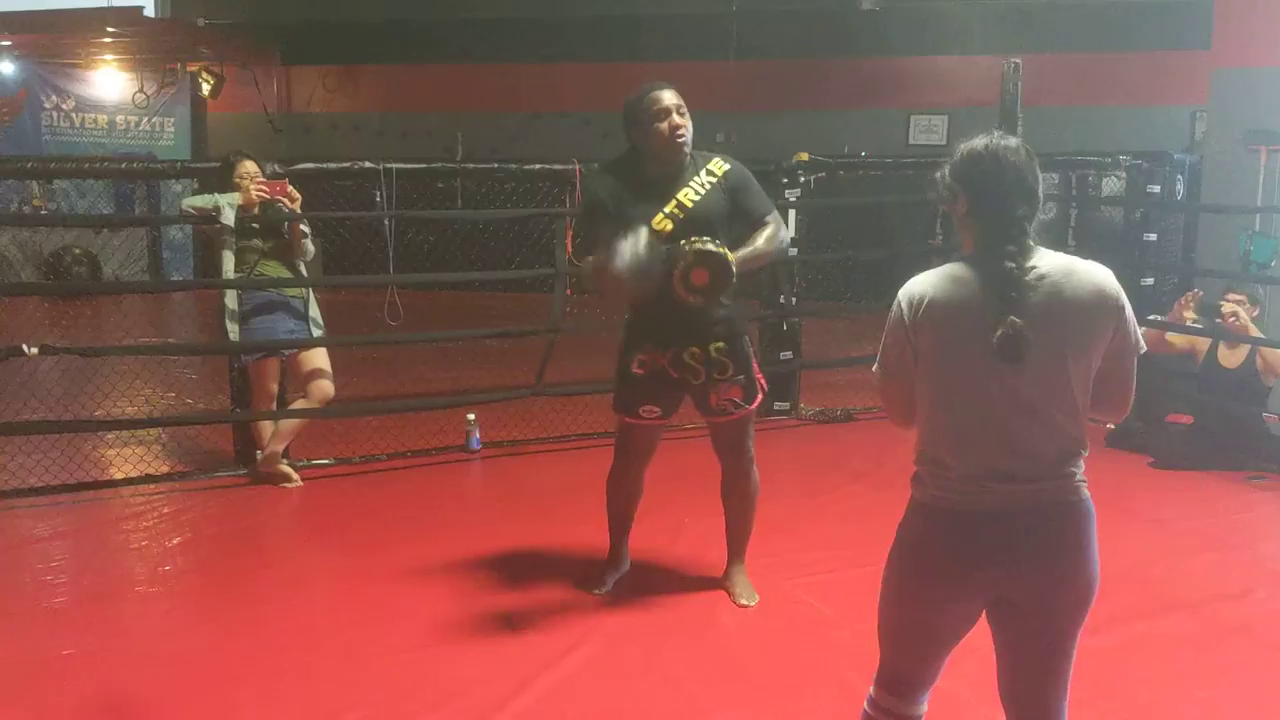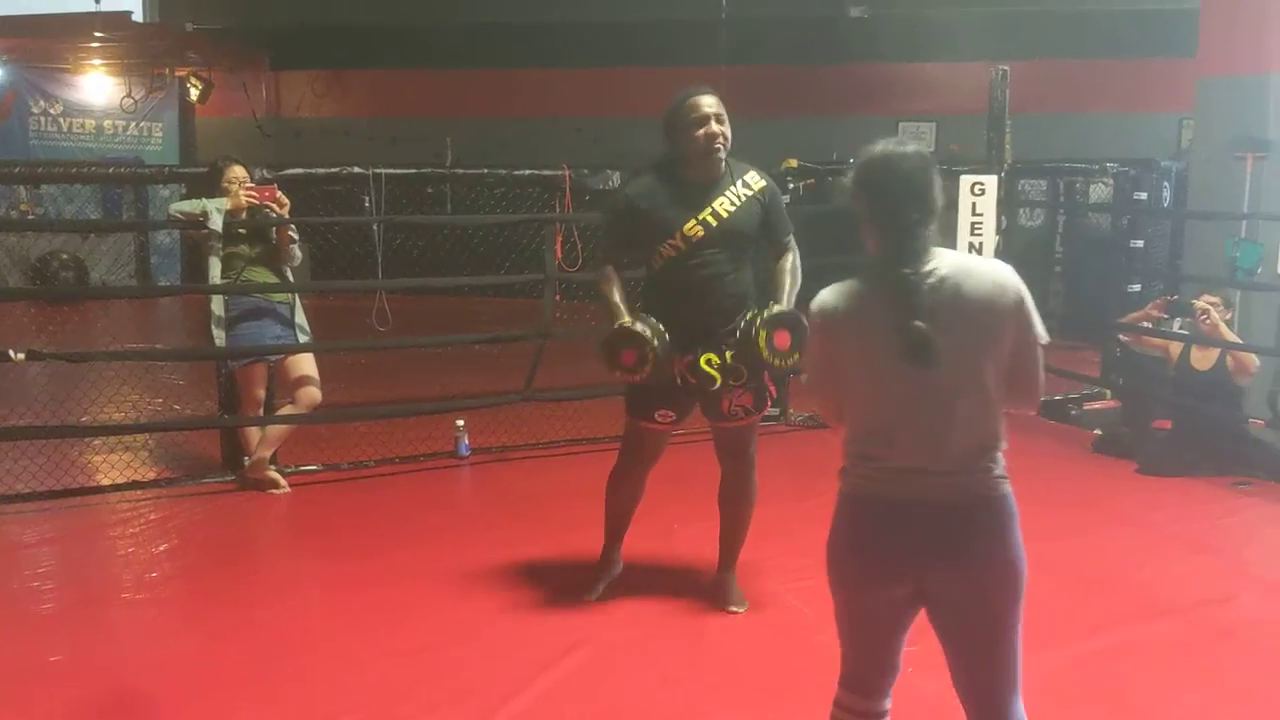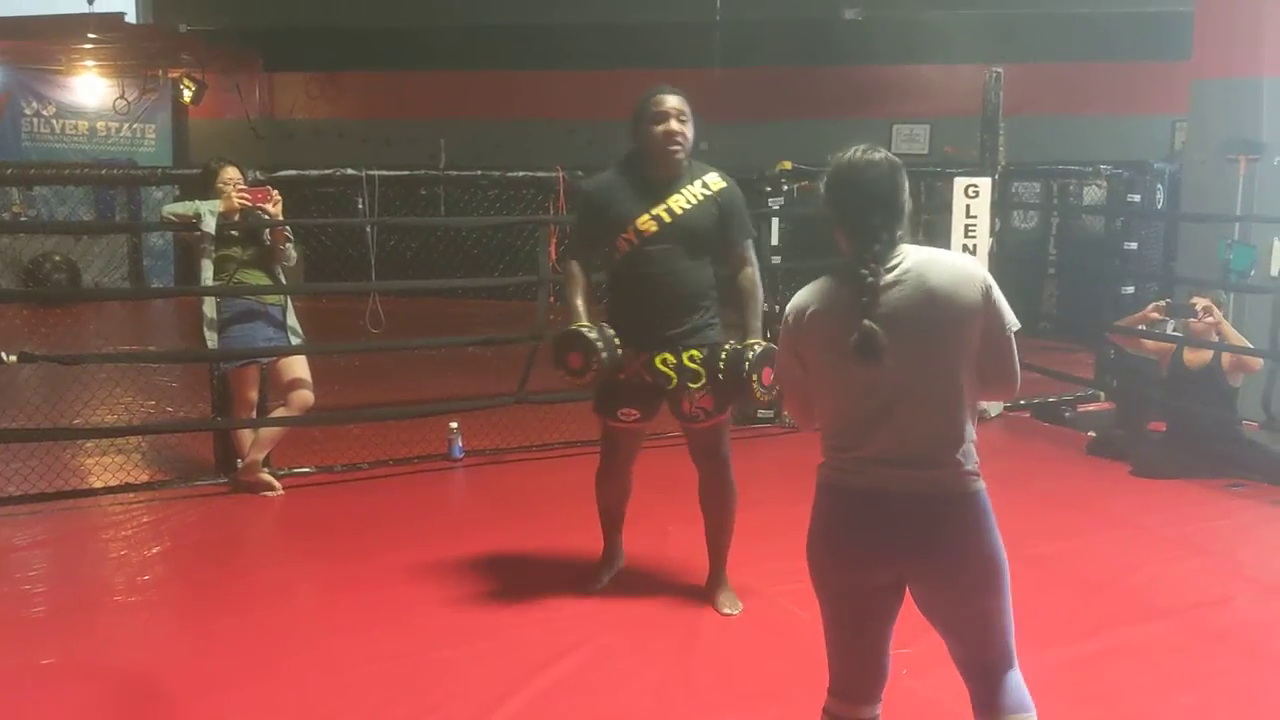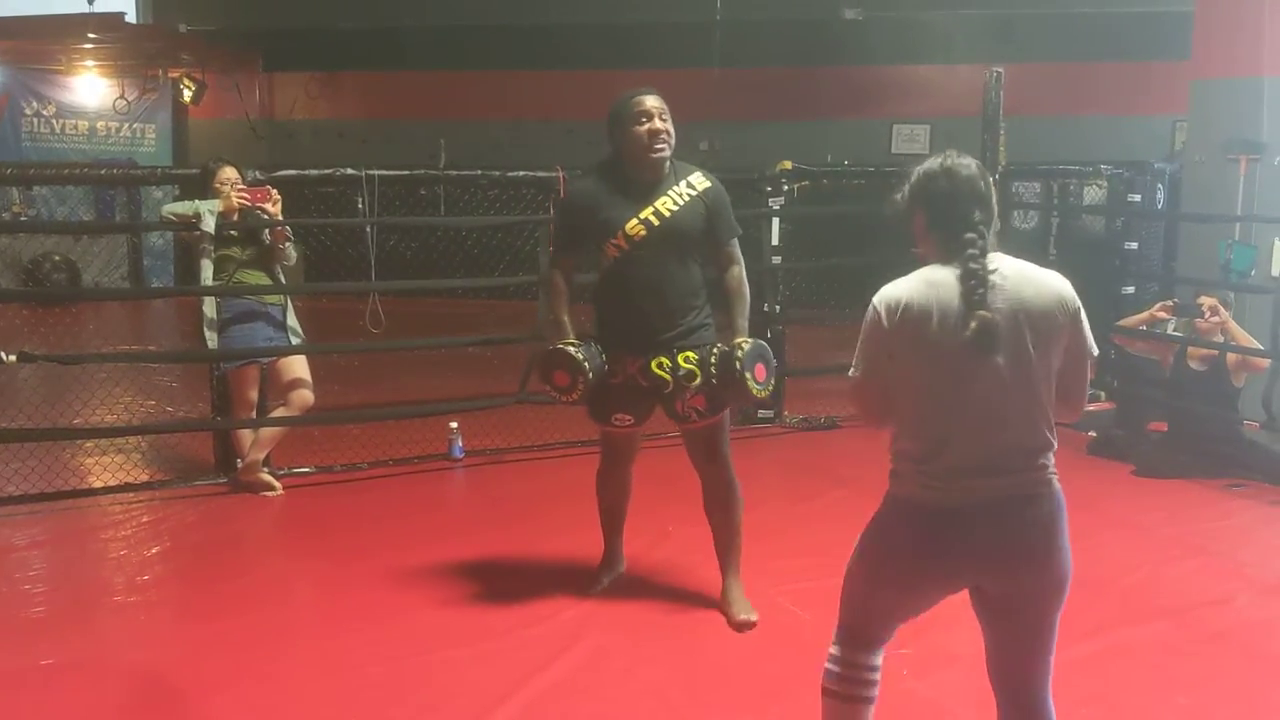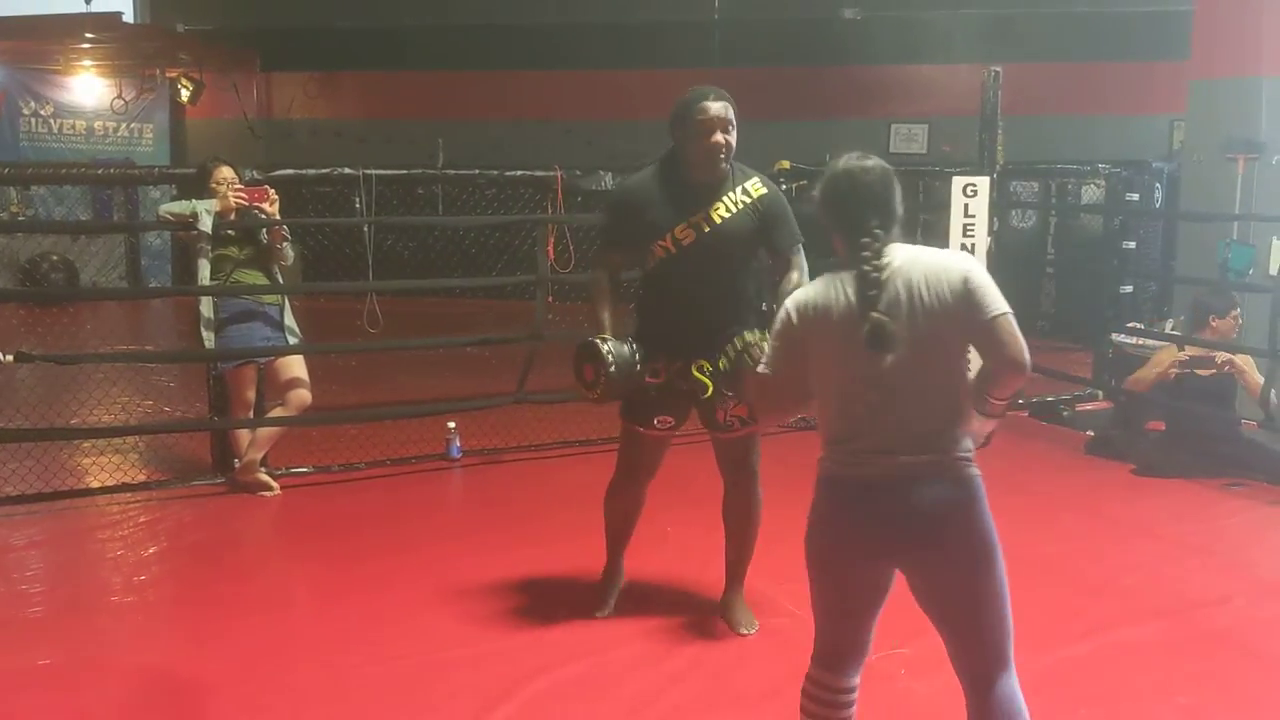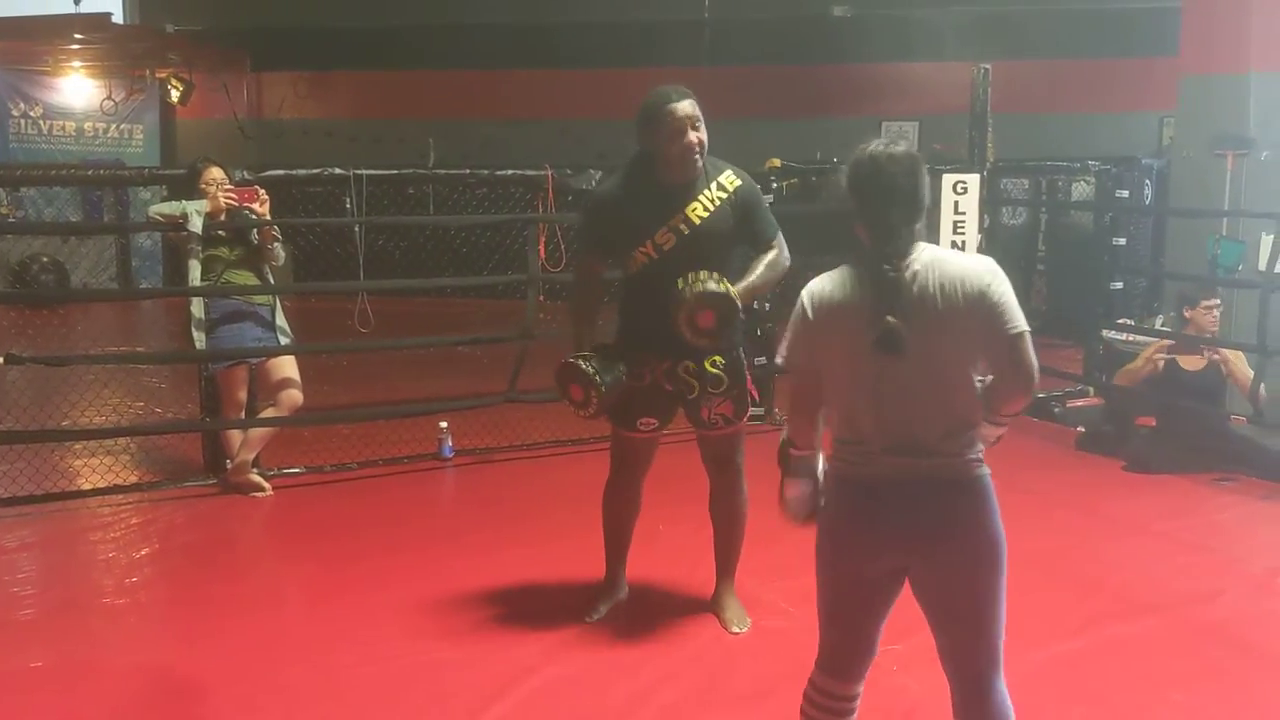
dt=0.5s
person 1, frame 1
left shoulder: (922, 296)
right shoulder: (1098, 289)
left elbow: (900, 410)
right elbow: (1114, 405)
left hip: (946, 528)
right hip: (1055, 530)
person 1, frame 2
left shoulder: (834, 308)
right shoulder: (1000, 284)
left elbow: (832, 410)
right elbow: (1027, 394)
left hip: (873, 522)
right hip: (976, 519)
person 1, frame 3
left shoulder: (807, 308)
right shoulder: (967, 278)
left elbow: (803, 414)
right elbow: (1004, 383)
left hip: (850, 516)
right hip: (950, 512)
right knee: (995, 673)
person 1, frame 4
left shoulder: (895, 302)
right shoulder: (1055, 292)
left elbow: (874, 411)
right elbow: (1070, 404)
left hip: (924, 521)
right hip: (1029, 520)
left knee: (857, 639)
person 1, frame 5
left shoulder: (807, 304)
right shoulder: (956, 271)
left elbow: (769, 402)
right elbow: (1013, 364)
right wrist: (980, 413)
left hip: (849, 506)
right hip: (945, 501)
left knee: (835, 663)
right knee: (991, 672)
person 1, frame 6
left shoulder: (822, 295)
right shoulder: (977, 277)
left elbow: (803, 406)
right elbow: (1020, 383)
left wrist: (800, 463)
right wrist: (981, 422)
left hip: (859, 505)
right hip: (955, 504)
left knee: (840, 664)
person 2, frame 1
left shoulder: (724, 173)
right shoulder: (610, 189)
left elbow: (776, 231)
right elbow: (598, 266)
left wrist: (733, 262)
right wrist: (614, 277)
left hip: (719, 340)
right hip: (650, 344)
left knee: (738, 453)
right knee: (630, 454)
left ankle: (736, 565)
right ankle: (617, 556)
person 2, frame 2
left shoulder: (757, 186)
right shoulder: (642, 194)
left elbow: (786, 251)
right elbow: (610, 263)
left wrist: (783, 308)
right wrist: (621, 314)
left hip: (736, 348)
right hip: (664, 349)
left knee: (739, 460)
right knee: (635, 457)
left ankle: (726, 572)
right ankle: (610, 558)
person 2, frame 3
left shoulder: (719, 189)
right shoulder: (604, 190)
left elbow: (744, 265)
right elbow: (579, 259)
left wrist: (754, 336)
right wrist: (580, 319)
left hip: (698, 345)
right hip: (627, 347)
left knee: (714, 461)
right knee: (616, 457)
left ankle: (718, 576)
right ankle: (612, 551)
person 2, frame 4
left shoulder: (703, 188)
right shoulder: (586, 195)
left elbow: (731, 264)
right elbow: (561, 269)
left wrist: (739, 335)
right wrist: (565, 337)
left hip: (691, 346)
right hip: (621, 351)
left knee: (715, 462)
right knee: (617, 458)
left ankle: (731, 582)
right ankle: (613, 555)
person 2, frame 5
left shoulder: (761, 193)
right shoulder: (639, 193)
left elbow: (794, 267)
right elbow: (609, 267)
right wrist: (606, 334)
right hip: (659, 355)
left knee: (742, 472)
right knee: (633, 470)
left ankle: (734, 592)
right ankle: (613, 569)
person 2, frame 6
left shoulder: (734, 186)
right shoulder: (613, 198)
left elbow: (777, 252)
right elbow: (589, 277)
left wrist: (736, 293)
right wrist: (584, 348)
left hip: (716, 354)
right hip: (643, 355)
left knee: (726, 468)
right knee: (626, 469)
left ankle: (726, 588)
right ankle: (614, 580)
person 3, frame 1
left shoulder: (278, 214)
right shoulder: (227, 219)
left elbow: (305, 253)
right elbow: (187, 205)
left wrist: (295, 216)
right wrist: (238, 201)
left hip: (298, 307)
right hip: (259, 307)
left knee: (322, 389)
right knee: (266, 394)
left ankle: (270, 456)
right ankle: (271, 460)
person 3, frame 2
left shoulder: (265, 219)
right shoulder: (214, 225)
left elbow: (292, 258)
right elbow: (175, 210)
left wrist: (284, 221)
right wrist: (227, 206)
left hip: (285, 313)
right hip: (246, 313)
left knee: (309, 395)
right knee: (253, 400)
left ankle: (258, 462)
right ankle: (259, 466)
person 3, frame 3
right shoulder: (207, 226)
left elbow: (287, 258)
right elbow: (168, 212)
left wrist: (277, 220)
right wrist: (220, 208)
left hip: (277, 315)
right hip: (239, 315)
left knee: (302, 397)
right knee: (246, 402)
left ankle: (251, 465)
right ankle: (251, 469)
person 3, frame 4
right shoulder: (206, 226)
left elbow: (287, 258)
right elbow: (167, 212)
left wrist: (277, 220)
right wrist: (218, 207)
left hip: (277, 315)
right hip: (238, 316)
left knee: (302, 397)
right knee: (246, 403)
left ankle: (250, 465)
right ankle: (251, 469)
person 3, frame 5
left shoulder: (253, 221)
right shoulder: (203, 226)
left elbow: (285, 258)
right elbow: (165, 211)
left wrist: (274, 219)
right wrist: (216, 207)
left hip: (275, 314)
right hip: (236, 315)
left knee: (299, 396)
right knee: (243, 403)
left ankle: (248, 464)
right ankle: (248, 468)
person 3, frame 6
left shoulder: (244, 222)
right shoulder: (193, 227)
left elbow: (276, 258)
right elbow: (155, 212)
left wrist: (265, 220)
right wrist: (206, 208)
left hip: (266, 316)
right hip: (227, 317)
left knee: (291, 398)
right knee: (235, 403)
left ankle: (241, 465)
right ankle: (241, 470)
person 4, frame 1
left shoulder: (1263, 352)
right shoulder: (1203, 343)
right elbow: (1147, 344)
left wrist: (1248, 326)
right wrist: (1174, 318)
left hip: (1249, 443)
right hip: (1203, 437)
right knee: (1162, 450)
person 4, frame 2
left shoulder: (1233, 354)
right shoulder: (1176, 346)
left elbow: (1252, 367)
right elbow: (1122, 331)
left wrist: (1217, 324)
right wrist: (1146, 314)
left hip: (1231, 445)
right hip: (1184, 441)
person 4, frame 3
left shoulder: (1228, 355)
right shoulder: (1169, 348)
left elbow: (1256, 365)
right elbow: (1115, 335)
left wrist: (1221, 323)
right wrist: (1144, 317)
left hip: (1224, 444)
right hip: (1177, 443)
left knee: (1272, 466)
person 4, frame 4
left shoulder: (1234, 354)
right shoulder: (1172, 349)
left elbow: (1263, 363)
right elbow: (1117, 333)
left wrist: (1228, 322)
right wrist: (1151, 316)
left hip: (1227, 444)
right hip: (1179, 442)
left knee: (1271, 465)
right knee: (1144, 458)
person 4, frame 5
left shoulder: (1238, 358)
right shoulder: (1173, 353)
right elbow: (1128, 391)
left wrist: (1241, 370)
right wrist: (1161, 372)
left hip: (1227, 442)
right hip: (1181, 442)
right knee: (1147, 457)
person 4, frame 6
left shoulder: (1226, 352)
right shoulder: (1163, 348)
left elbow: (1259, 399)
right elbow: (1117, 386)
left wrist: (1227, 361)
right wrist: (1149, 359)
left hip: (1216, 439)
right hip: (1170, 439)
right knee: (1138, 455)
